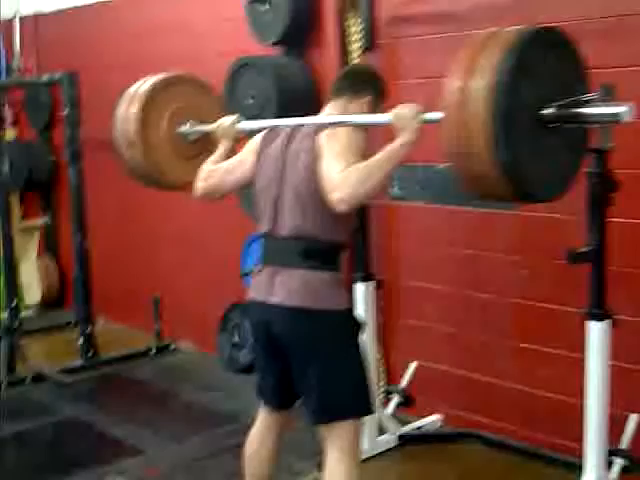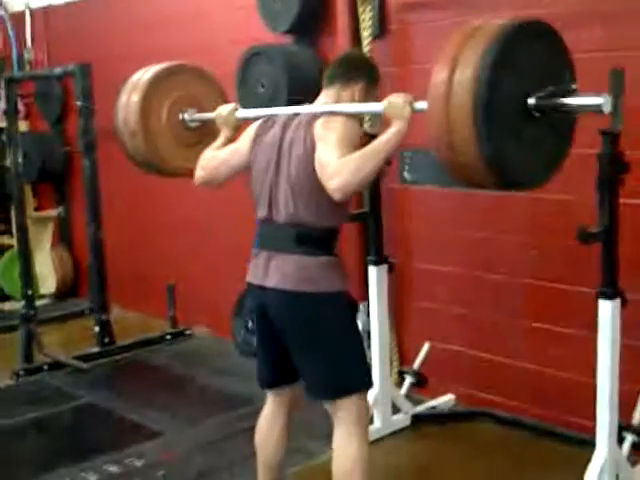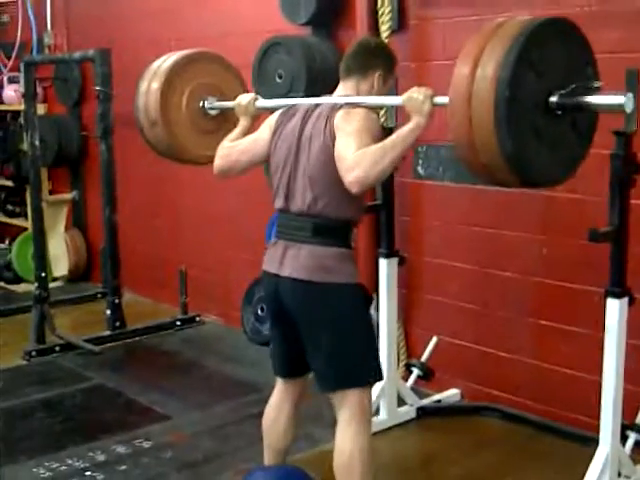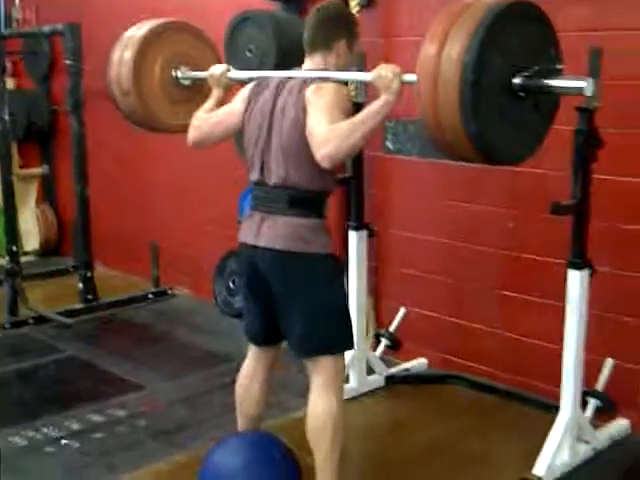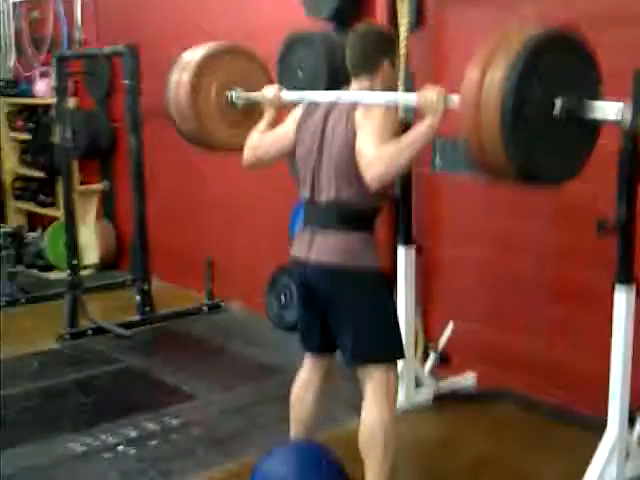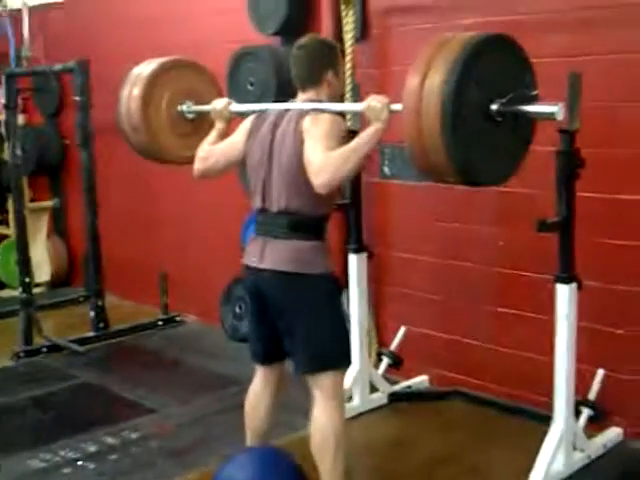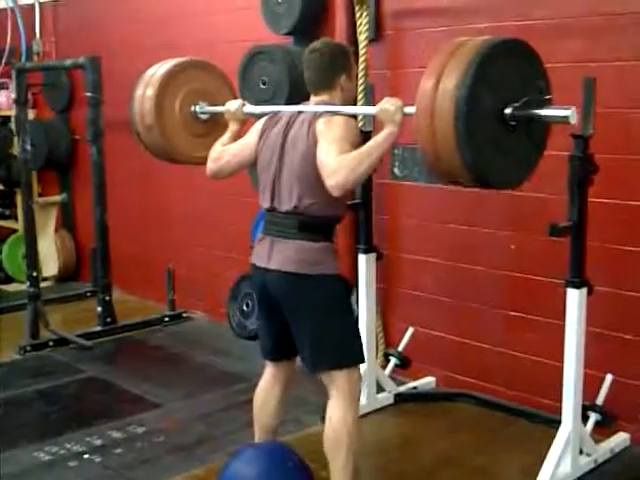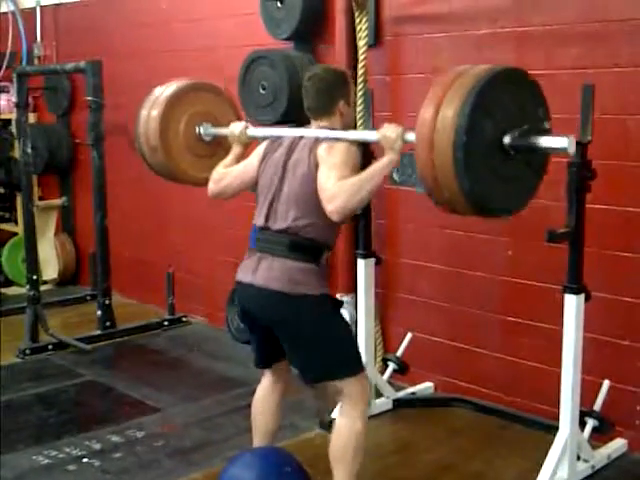
dt=0.5s
person 1, frame 1
left shoulder: (268, 138)
right shoulder: (341, 136)
left elbow: (204, 186)
right elbow: (342, 194)
left wrist: (224, 142)
right wrist: (403, 139)
left hip: (264, 295)
right hip: (313, 300)
left knee: (271, 412)
right knee: (341, 435)
person 1, frame 2
left shoulder: (264, 125)
right shoulder: (337, 124)
left elbow: (204, 173)
right elbow: (339, 182)
left wrist: (226, 129)
right wrist: (397, 128)
left hip: (264, 277)
right hip: (310, 281)
left knee: (279, 397)
right knee: (350, 414)
person 1, frame 3
left shoulder: (284, 116)
right shoulder: (356, 116)
left elbow: (223, 164)
right elbow: (356, 175)
left wrist: (244, 120)
right wrist: (416, 122)
left hip: (278, 267)
right hip: (325, 272)
left knee: (287, 385)
right knee: (354, 407)
person 1, frame 4
left shoulder: (257, 87)
right shoulder: (326, 90)
left elbow: (197, 134)
right elbow: (328, 150)
left wrist: (216, 89)
right wrist: (385, 98)
left hip: (254, 236)
right hip: (299, 242)
left knee: (260, 352)
right knee: (326, 372)
person 1, frame 5
left shoulder: (309, 110)
right shoulder: (374, 112)
left elbow: (252, 154)
right elbow: (376, 171)
left wrist: (269, 110)
right wrist: (430, 121)
left hip: (307, 251)
right hip: (351, 257)
left knee: (315, 361)
right knee: (380, 381)
person 1, frame 6
left shoulder: (257, 121)
right shoulder: (321, 121)
left elbow: (203, 165)
right elbow: (324, 178)
left wrist: (219, 122)
right wrist: (375, 127)
left hip: (258, 261)
right hip: (301, 266)
left knee: (267, 370)
right knee: (328, 388)
person 1, frame 7
left shoulder: (270, 122)
right shoulder: (335, 123)
left elbow: (215, 166)
right elbow: (338, 179)
left wrist: (233, 123)
right wrist: (388, 131)
left hip: (265, 261)
right hip: (308, 267)
left knee: (276, 369)
right knee: (344, 387)
person 1, frame 8
left shoulder: (272, 145)
right shoulder: (336, 148)
left elbow: (216, 187)
right elbow: (337, 204)
left wrist: (237, 146)
right wrist: (389, 157)
left hip: (250, 281)
right hip: (293, 286)
left knee: (274, 374)
right knee: (355, 395)
